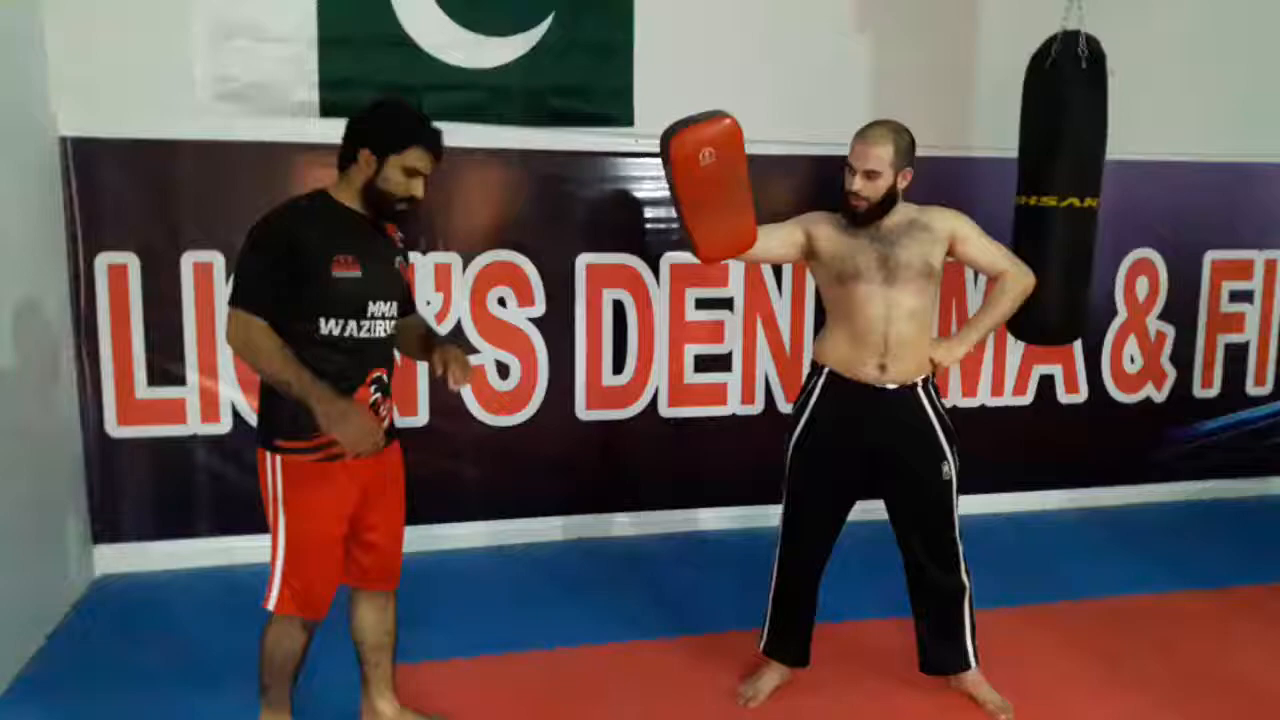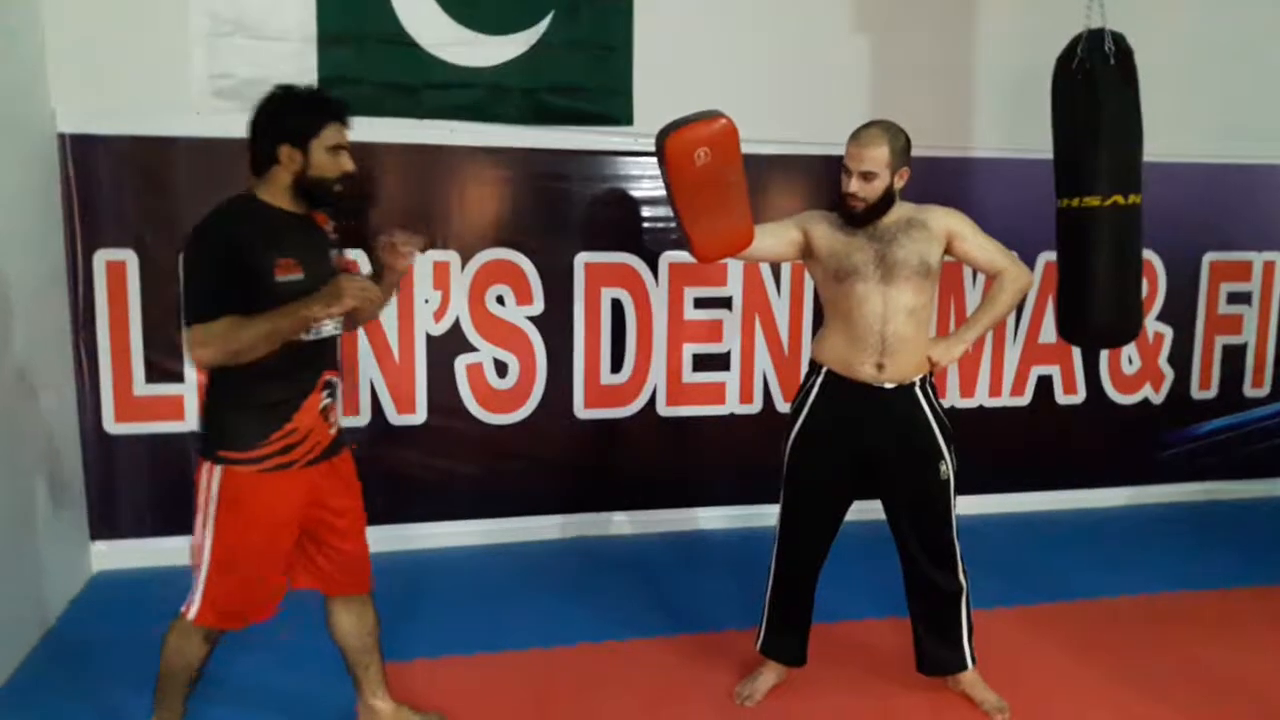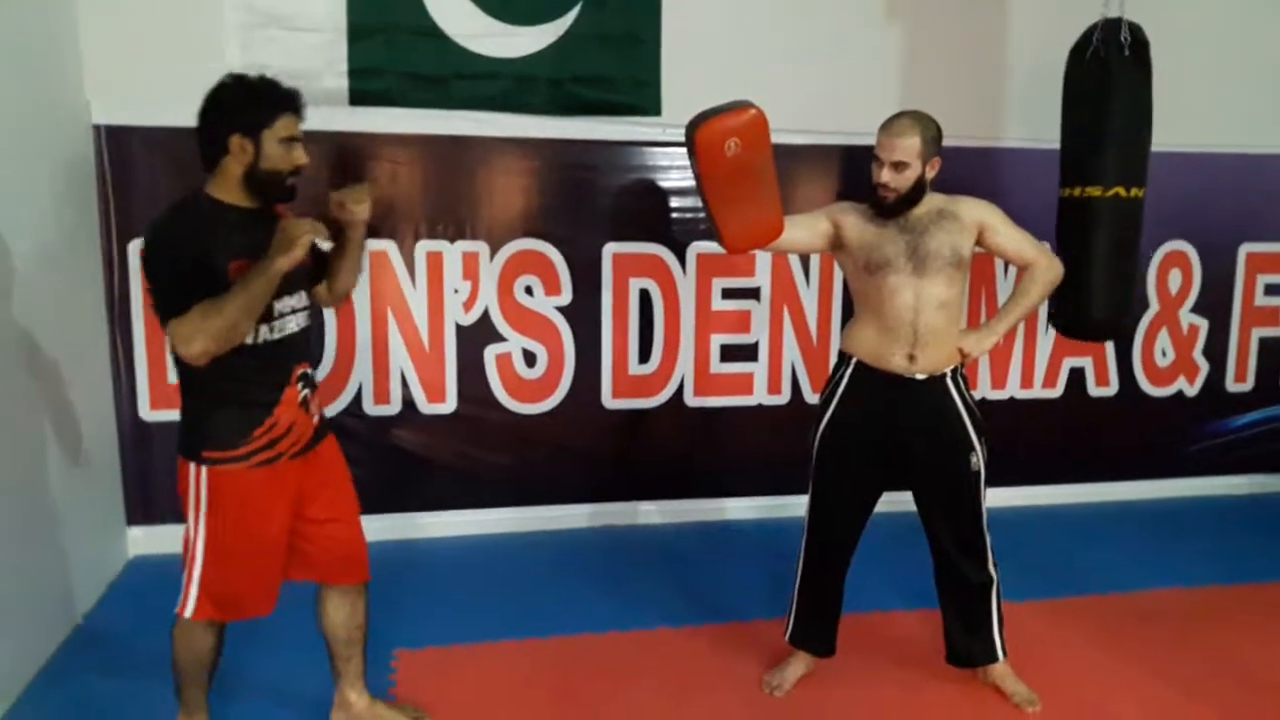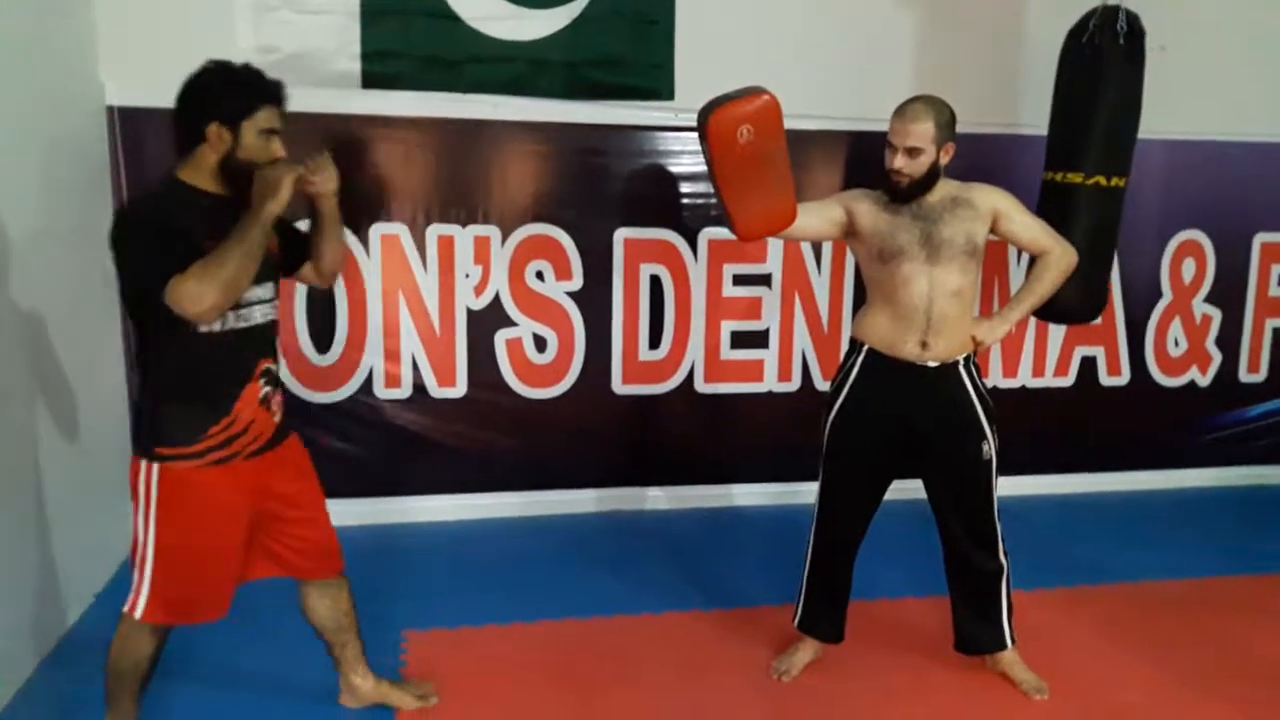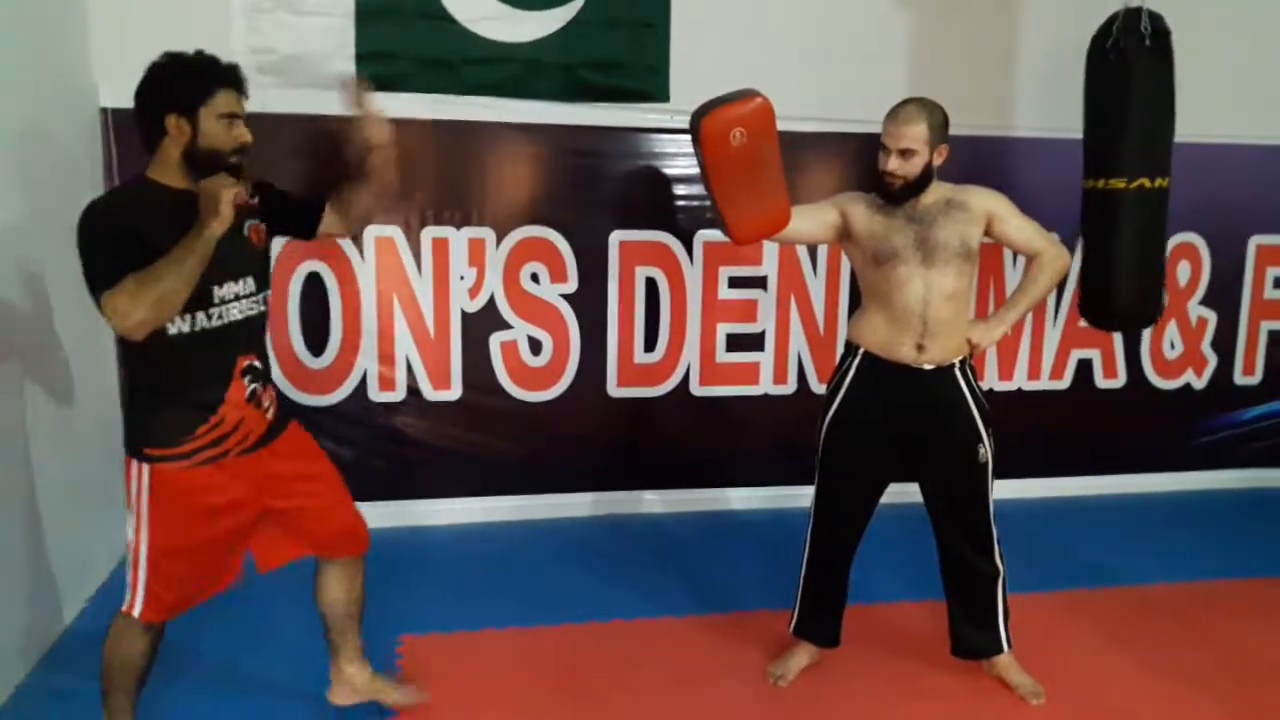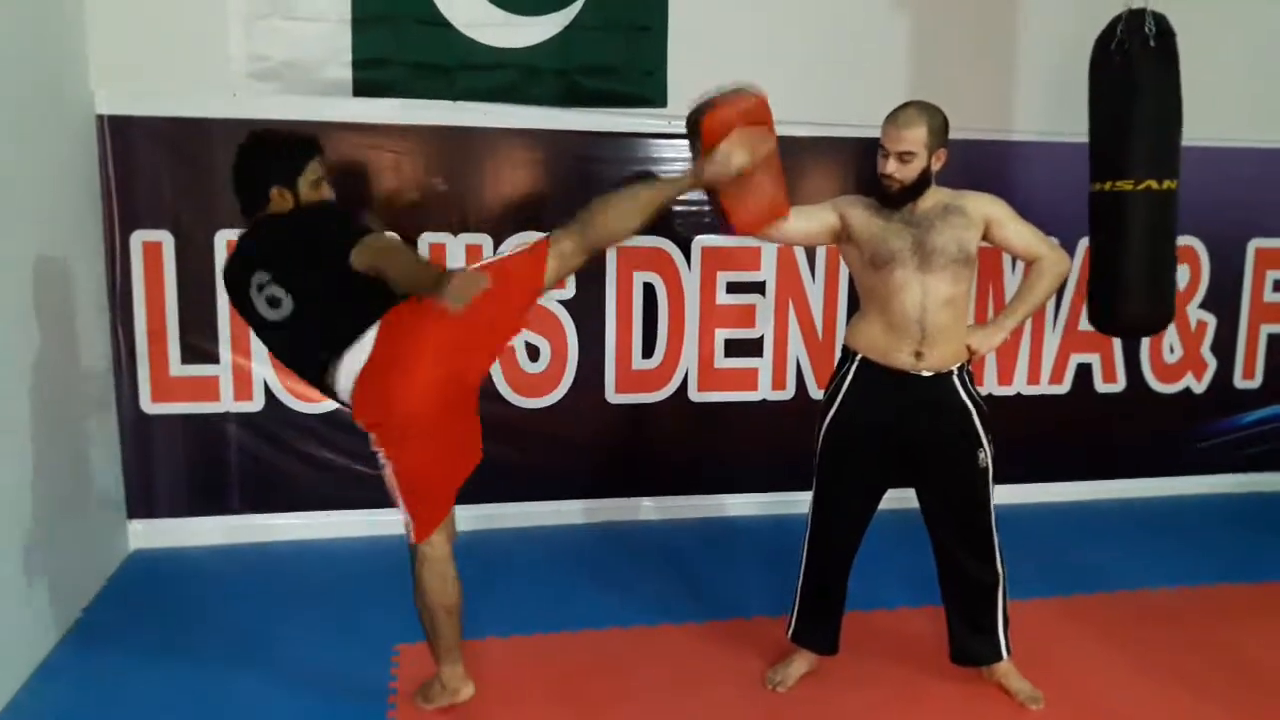
dt=0.7s
person 1, frame 1
left shoulder: (388, 237)
right shoulder: (289, 229)
right elbow: (244, 330)
left wrist: (436, 348)
right wrist: (324, 405)
left hip: (375, 440)
right hip: (304, 448)
left knee: (378, 577)
right knee: (299, 596)
person 1, frame 2
left shoulder: (317, 227)
right shoulder: (225, 234)
left elbow: (348, 315)
right elbow: (206, 347)
left wrist: (390, 274)
right wrist: (312, 305)
left hip: (323, 449)
right hip: (248, 459)
left knee: (350, 579)
right knee: (213, 605)
person 1, frame 3
left shoulder: (277, 218)
right shoulder: (179, 234)
left elbow: (331, 289)
right elbow: (194, 344)
left wrist: (353, 230)
right wrist: (276, 261)
left hip: (308, 438)
right hip: (230, 455)
left knee: (344, 567)
right knee: (213, 597)
person 1, frame 4
left shoulder: (249, 207)
right shoulder: (151, 217)
left elbow: (321, 272)
right elbow: (201, 299)
left wrist: (324, 204)
right wrist: (262, 213)
left hip: (268, 436)
right hip: (188, 452)
left knee: (319, 560)
right knee: (158, 600)
person 1, frame 5
left shoulder: (247, 199)
right shoulder: (114, 218)
left elbow: (344, 218)
right elbow: (132, 317)
left wrist: (376, 153)
right wrist: (207, 228)
left hip: (266, 432)
right hip: (177, 455)
left knee: (341, 536)
right knee: (151, 601)
person 1, frame 6
left shoulder: (238, 276)
right shoulder: (314, 223)
right elbow: (378, 257)
right wrist: (438, 283)
left hip: (390, 406)
right hip: (414, 339)
left knee: (431, 538)
right knee: (575, 239)
left ankle: (450, 675)
right ankle: (702, 172)
person 2, frame 1
left shoulder: (941, 226)
right shoulder: (819, 230)
left elbow: (1017, 276)
left wrist: (963, 341)
left hip: (910, 406)
right hip: (834, 403)
left knee: (936, 546)
right knee: (802, 541)
left ankle: (959, 664)
right ankle: (781, 657)
person 2, frame 2
left shoulder: (938, 224)
right shoulder: (816, 228)
left elbow: (1014, 274)
left wrist: (961, 339)
left hip: (908, 406)
right hip: (832, 401)
left knee: (933, 545)
right knee: (800, 541)
left ankle: (956, 665)
right ankle: (779, 657)
person 2, frame 3
left shoulder: (969, 215)
right shoulder: (847, 220)
left elbow: (1046, 266)
left wrist: (991, 331)
left hip: (939, 397)
right hip: (862, 392)
left knee: (963, 537)
right knee: (830, 531)
left ankle: (987, 657)
right ankle: (807, 646)
person 2, frame 4
left shoulder: (983, 203)
right shoulder: (859, 208)
left elbow: (1061, 255)
left wrist: (1005, 319)
left hip: (952, 385)
right hip: (873, 380)
left knee: (973, 524)
right knee: (839, 518)
left ankle: (995, 645)
right ankle: (815, 633)
person 2, frame 5
left shoulder: (977, 205)
right shoulder: (854, 211)
left elbow: (1053, 255)
right elbow: (774, 223)
left wrist: (1000, 322)
left hip: (948, 387)
right hip: (869, 383)
left knee: (969, 527)
right knee: (835, 520)
left ankle: (990, 648)
right ankle: (812, 636)
person 2, frame 6
left shoulder: (976, 210)
right shoulder: (852, 214)
left elbow: (1053, 261)
right elbow: (769, 223)
left wrist: (999, 328)
left hip: (946, 393)
right hip: (867, 388)
left knee: (969, 533)
right knee: (833, 527)
left ankle: (990, 655)
right ankle: (811, 643)
